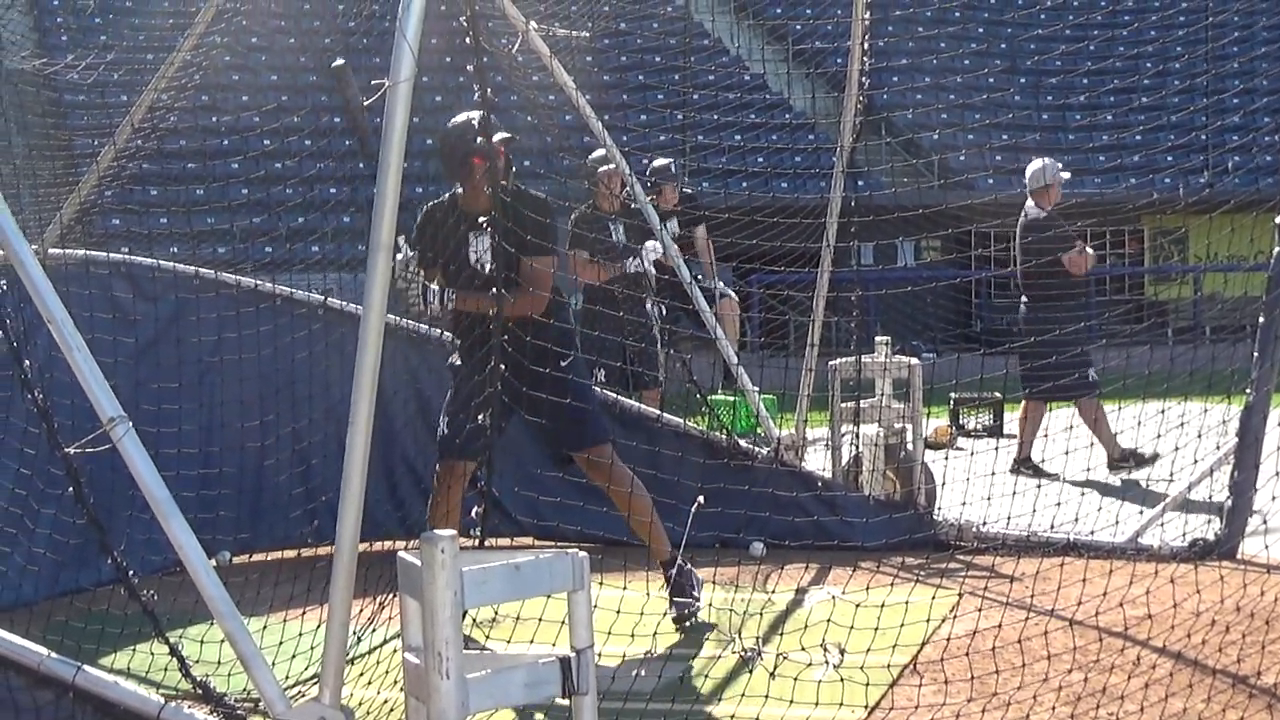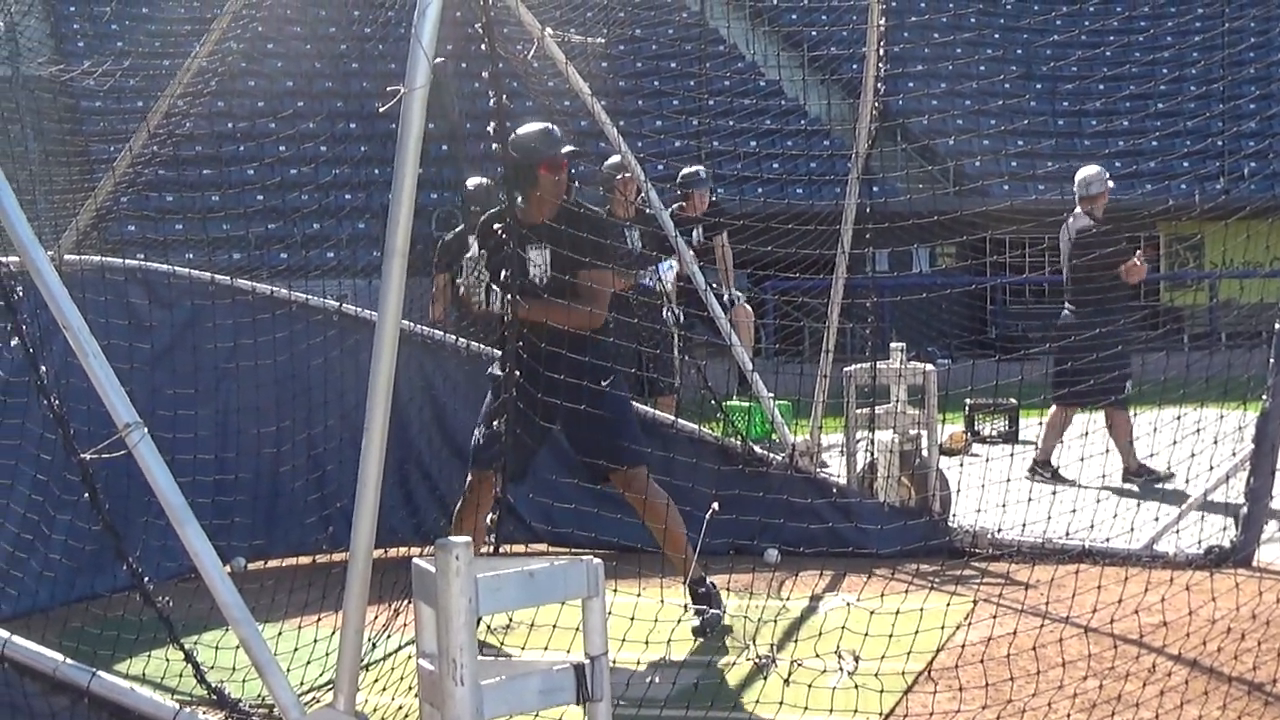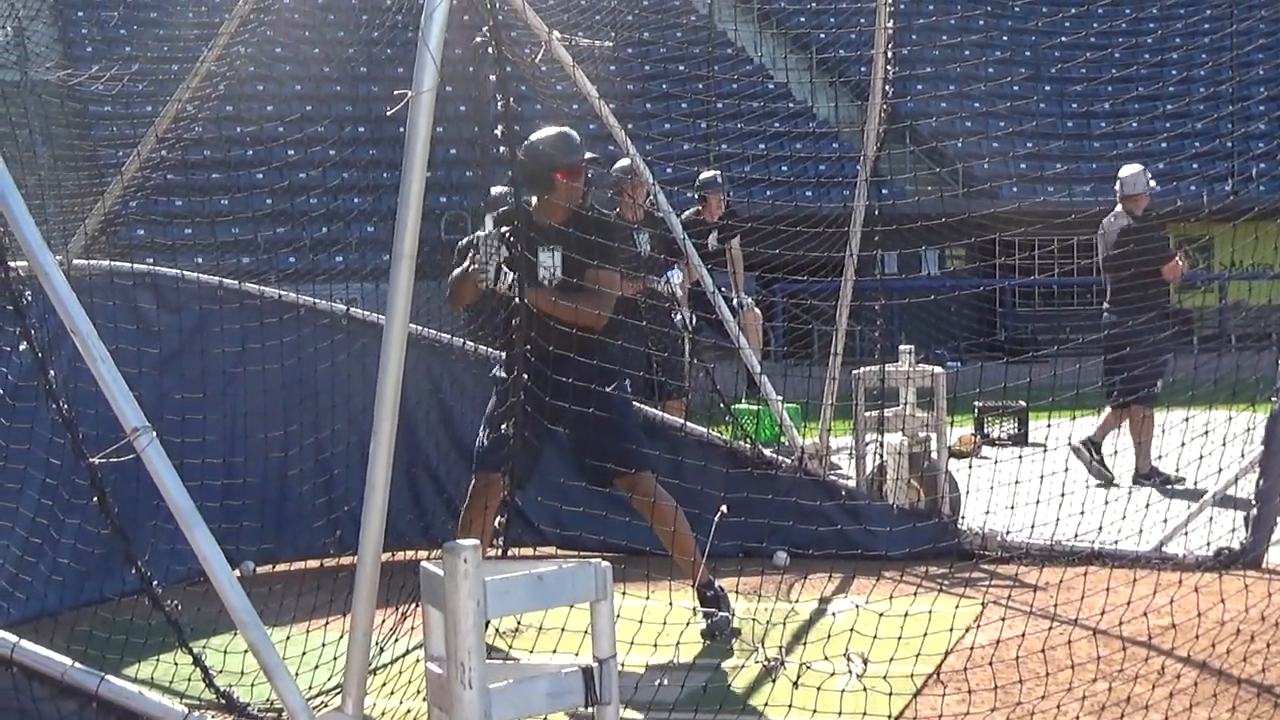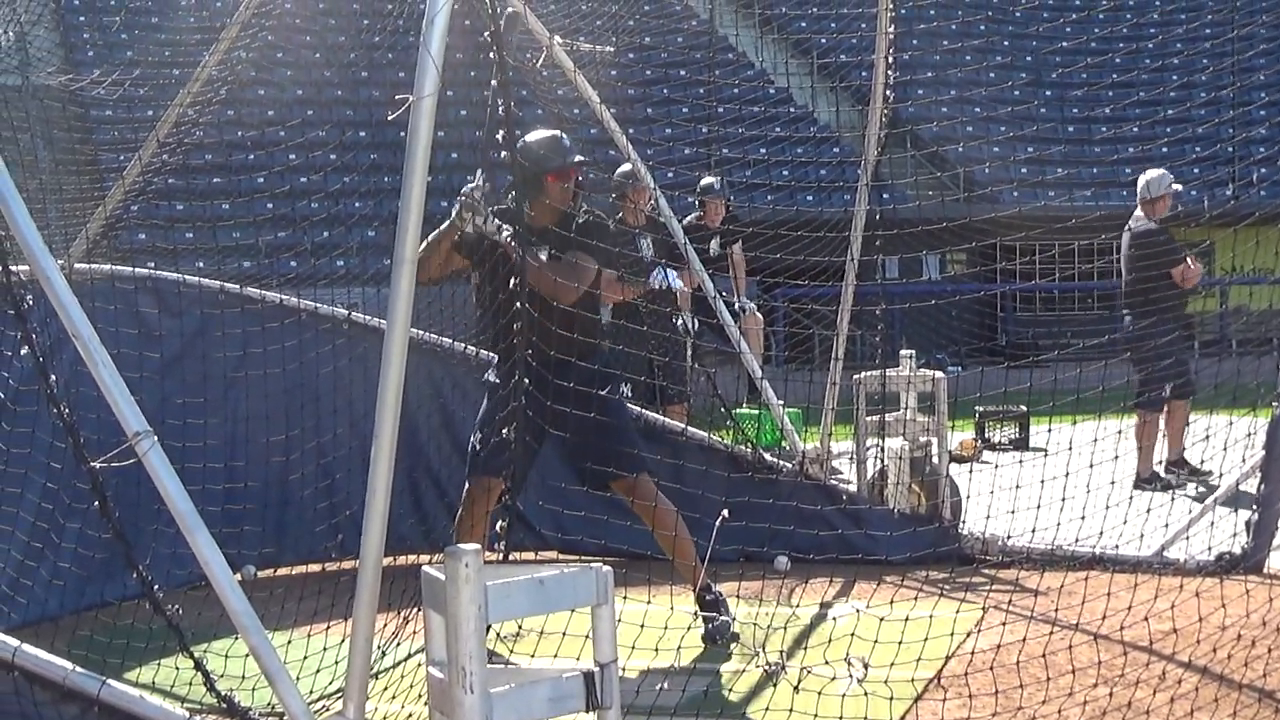
dt=0.3s
person 1, frame 1
left shoulder: (532, 209)
right shoulder: (434, 220)
left elbow: (534, 299)
right elbow: (424, 294)
left wrist: (452, 299)
left hip: (545, 354)
right hip: (480, 360)
left knee: (602, 462)
right knee: (451, 470)
left ankle: (676, 571)
person 1, frame 2
left shoulder: (587, 226)
right shoulder: (494, 227)
left elbow: (593, 313)
left wrist: (514, 304)
left hip: (584, 370)
right hip: (520, 371)
left knee: (634, 480)
right knee: (481, 481)
left ankle: (701, 587)
person 1, frame 3
left shoulder: (599, 229)
right shoulder: (505, 227)
left elbow: (596, 312)
right elbow: (459, 298)
left wrist: (518, 284)
right wrist: (476, 264)
left hip: (588, 374)
right hip: (524, 374)
left knee: (639, 482)
right knee: (486, 484)
left ankle: (708, 590)
person 1, frame 4
left shoulder: (588, 227)
right shoulder: (498, 221)
left elbow: (566, 290)
right elbow: (424, 270)
left wrist: (503, 239)
right wrist: (458, 221)
left hip: (581, 376)
right hip: (517, 377)
left knee: (636, 485)
right knee: (480, 488)
left ankle: (707, 594)
person 2, frame 1
left shoulder: (1036, 218)
right shoulder: (1042, 222)
left elbow: (1082, 254)
right elbow: (1077, 266)
left wrist: (1082, 255)
right wrist: (1084, 257)
left hip: (1042, 314)
right hip: (1055, 317)
left knee: (1038, 390)
right knee: (1085, 388)
left ankle: (1023, 458)
right ankle: (1117, 454)
person 2, frame 2
left shoulder: (1072, 225)
right shoulder: (1099, 231)
right elbow: (1133, 274)
left wrist: (1133, 263)
right wrist: (1135, 264)
left hip: (1077, 320)
right hip: (1101, 323)
left knee: (1068, 396)
right knee: (1115, 397)
left ankle: (1042, 461)
right ankle: (1132, 467)
person 2, frame 3
left shoulder: (1108, 226)
right shoulder: (1144, 231)
right elbow: (1173, 273)
left wrist: (1173, 264)
right wrist: (1176, 264)
left hip: (1119, 319)
right hip: (1142, 322)
left knee: (1129, 395)
right knee: (1143, 397)
left ankle: (1093, 442)
right ankle: (1144, 469)
person 2, frame 4
left shoulder: (1136, 228)
right shoulder: (1153, 234)
left elbow: (1183, 269)
right elbow: (1187, 277)
left wrist: (1188, 267)
right wrist: (1192, 268)
left hip: (1163, 325)
right hip: (1153, 326)
left knee: (1180, 394)
right knee: (1152, 401)
left ankle: (1176, 461)
right ankle: (1146, 474)
person 3, frame 1
left shoulder: (636, 215)
right shoulder: (582, 219)
left elbow: (649, 259)
right elbow: (581, 271)
right wrist: (624, 266)
left hip: (638, 310)
right hip: (601, 314)
left knee: (652, 387)
person 3, frame 2
left shoulder: (651, 220)
left elbow: (667, 265)
left wrist: (671, 303)
right wrist: (636, 279)
left hip: (655, 316)
right hip: (619, 319)
left knee: (667, 393)
person 3, frame 3
left shoulder: (661, 224)
left elbow: (679, 267)
left wrist: (681, 307)
right wrist: (647, 283)
left hip: (665, 320)
right hip: (628, 323)
left knee: (676, 397)
person 3, frame 4
left shoulder: (663, 228)
right shoulder: (611, 235)
left elbow: (682, 270)
left wrist: (683, 311)
left hip: (667, 326)
right hip: (630, 330)
left knee: (678, 402)
person 4, frame 1
left shoulder: (689, 201)
left elbow: (702, 242)
left wrist: (713, 281)
right hip: (658, 282)
left knee: (728, 304)
left ankle: (731, 374)
person 4, frame 2
left shoulder: (713, 211)
right shoulder: (672, 219)
left elbow: (722, 250)
left wrist: (729, 289)
right hip: (678, 288)
left knee: (743, 311)
left ankle: (746, 380)
person 4, frame 3
left shoulder: (728, 219)
right shoulder: (688, 223)
left elbow: (734, 255)
left wrist: (739, 293)
left hip: (717, 290)
left knee: (752, 315)
person 4, frame 4
left shoulder: (730, 225)
right shoulder: (689, 229)
left elbow: (737, 261)
left wrist: (741, 298)
left hip: (720, 292)
right hip: (694, 295)
left knee: (753, 319)
